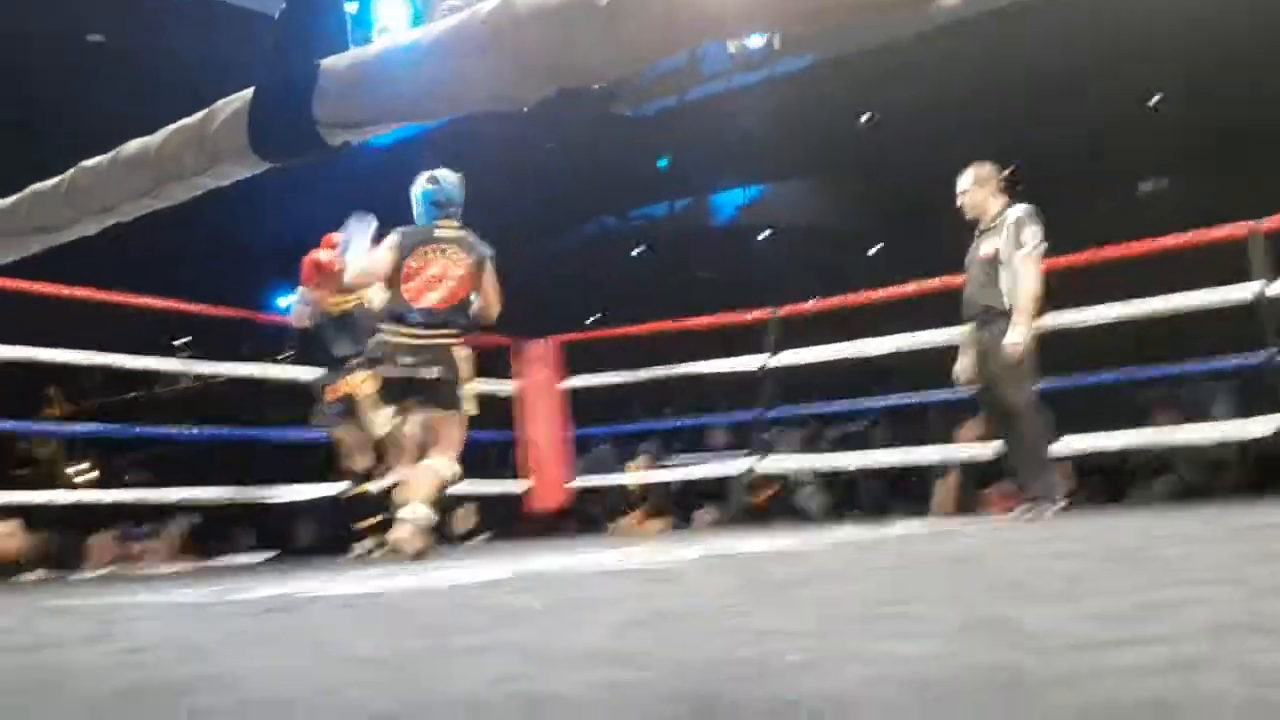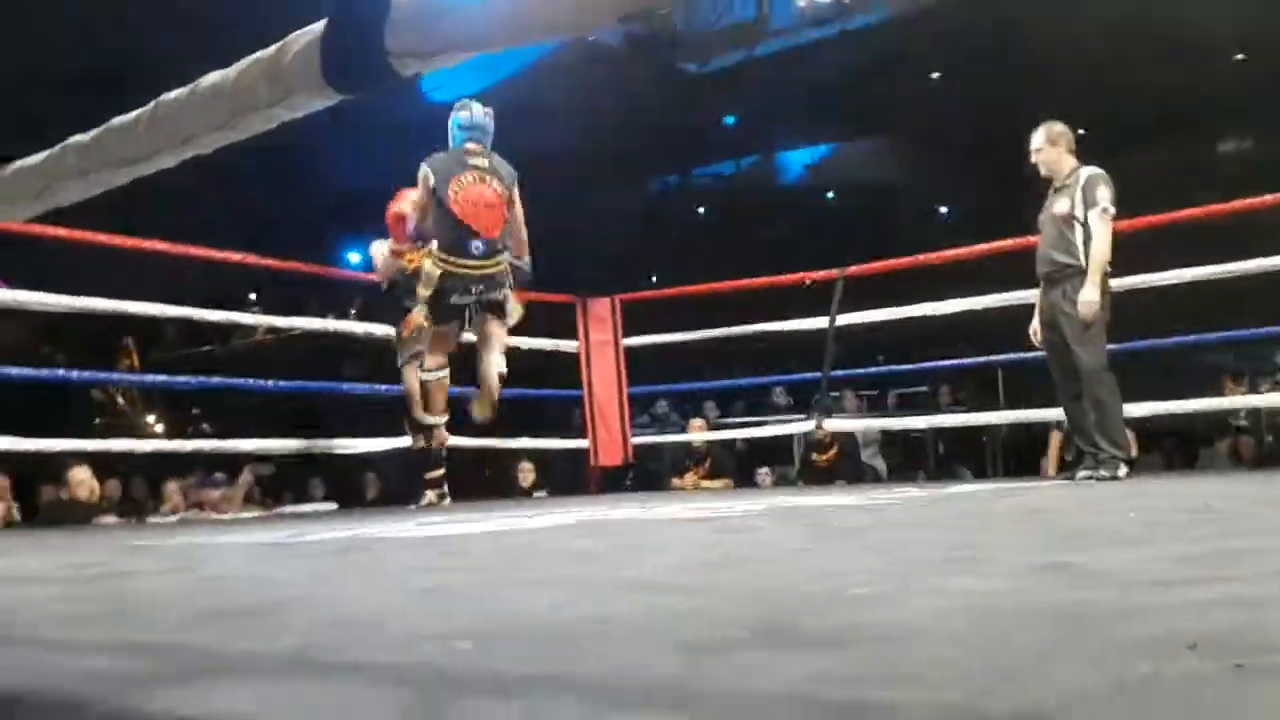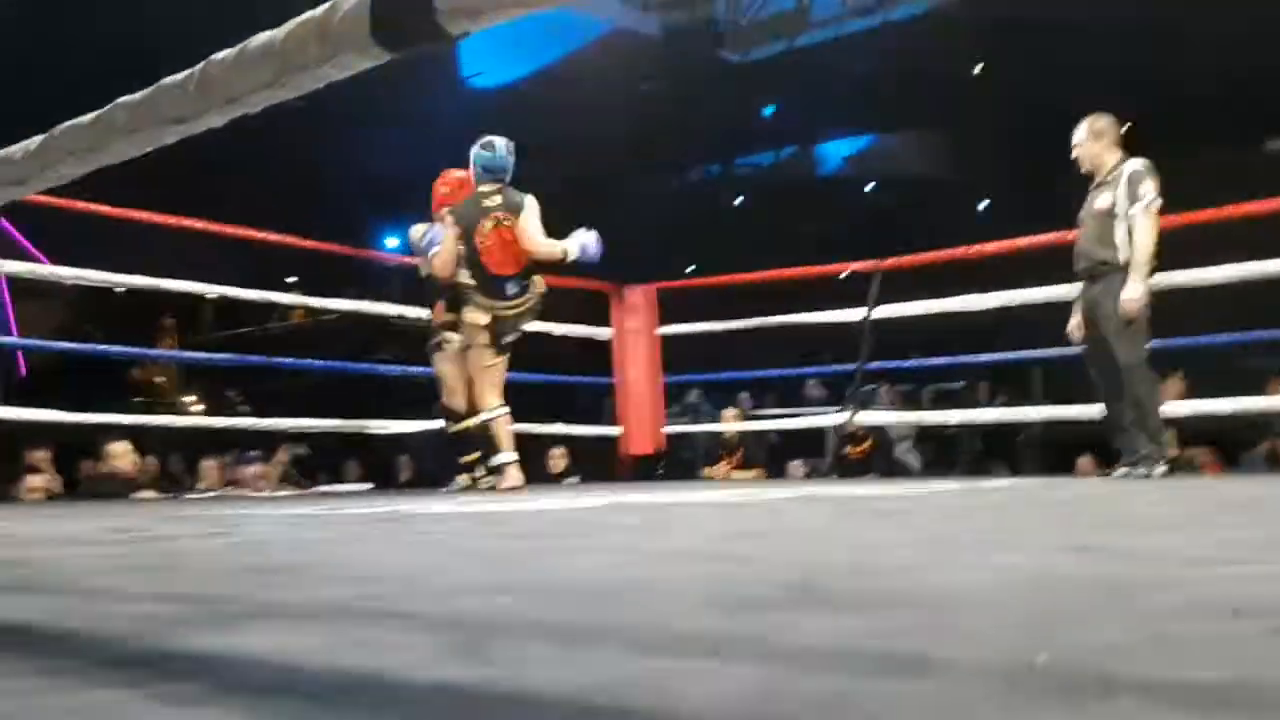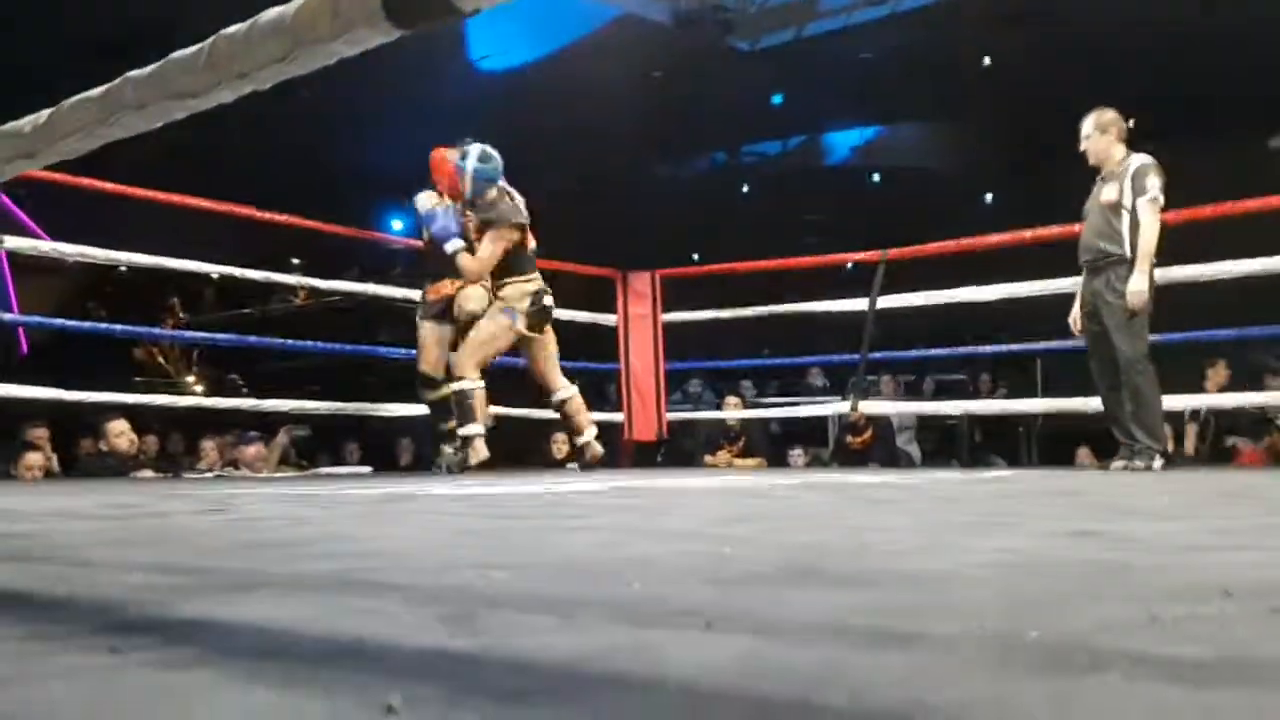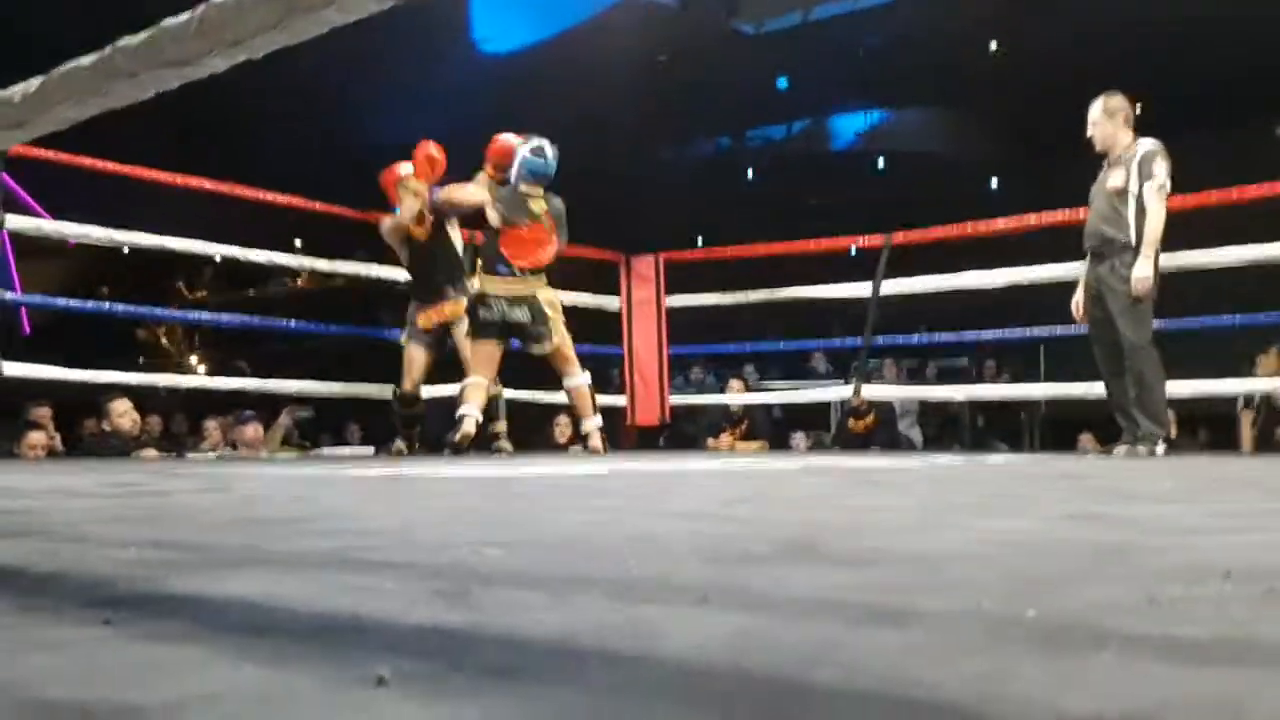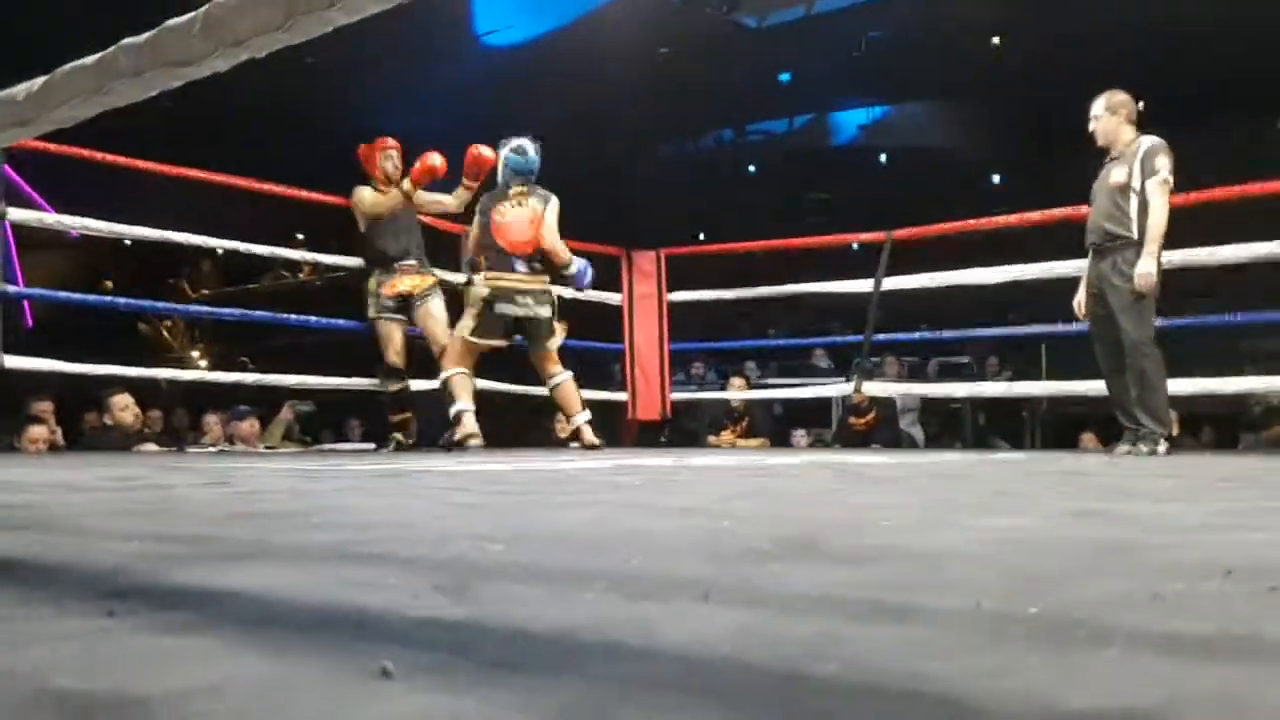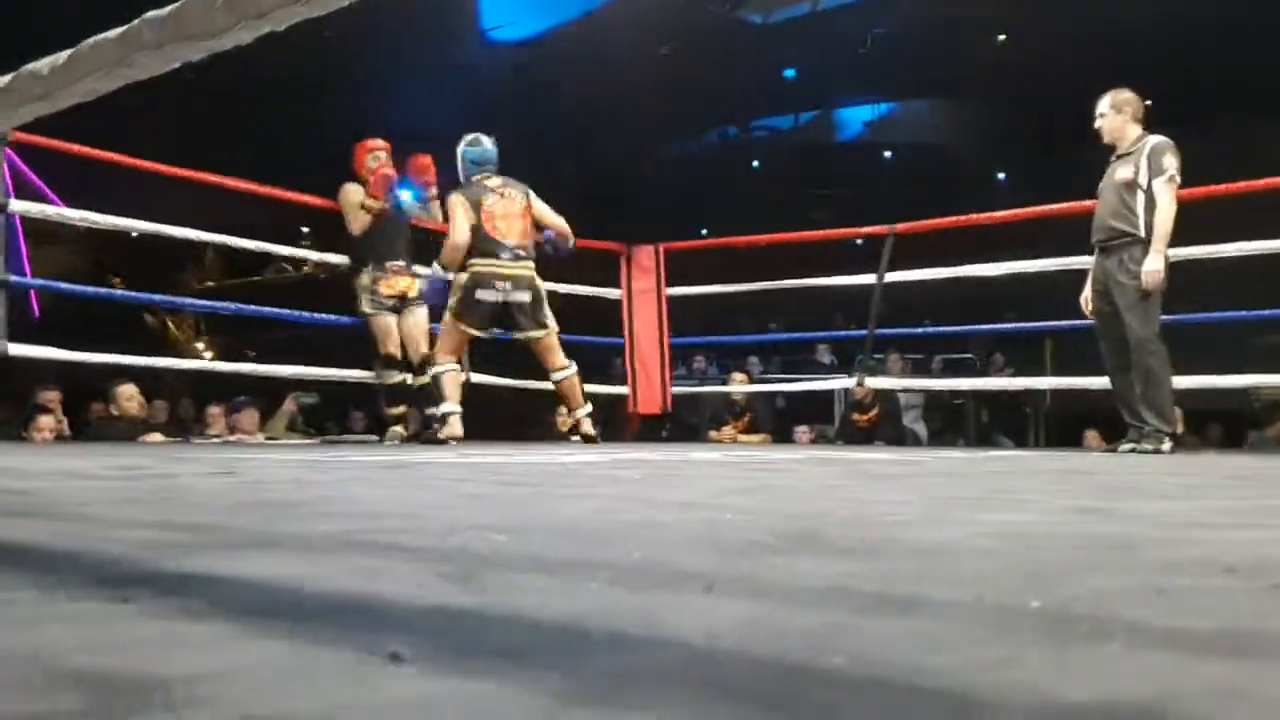
dt=0.2s
person 1, frame 1
left shoulder: (1019, 219)
right shoulder: (981, 235)
left elbow: (1029, 272)
left wrist: (1019, 325)
right wrist: (966, 350)
left hip: (1008, 329)
right hip: (982, 334)
left knee: (1022, 406)
right knee: (998, 414)
left ankle: (1045, 493)
right ankle: (1027, 492)
person 1, frame 2
left shoulder: (1091, 179)
right shoulder: (1053, 194)
left elbow: (1101, 233)
left wrist: (1093, 285)
right wrist: (1039, 308)
left hip: (1079, 288)
right hip: (1052, 293)
left knee: (1092, 368)
right knee: (1066, 379)
left ankle: (1115, 457)
right ankle: (1092, 456)
person 1, frame 3
left shoulder: (1136, 172)
right shoulder: (1096, 188)
left elbow: (1145, 226)
left wrist: (1136, 280)
right wrist: (1079, 305)
left hip: (1120, 284)
right hip: (1093, 289)
left knee: (1132, 365)
right knee: (1104, 373)
left ankle: (1151, 455)
right ankle: (1130, 453)
person 1, frame 4
left shoulder: (1140, 167)
right shoulder: (1101, 182)
left elbow: (1149, 220)
left wrist: (1140, 274)
right wrist: (1079, 298)
left hip: (1122, 277)
right hip: (1094, 281)
left knee: (1132, 359)
right knee: (1105, 367)
left ankle: (1150, 448)
right ankle: (1128, 446)
person 1, frame 5
left shoulder: (1147, 153)
right shoulder: (1106, 169)
left elbow: (1156, 207)
left wrist: (1145, 260)
right wrist: (1083, 283)
left hip: (1127, 263)
right hip: (1099, 268)
left knee: (1137, 345)
right knee: (1108, 354)
left ankle: (1153, 434)
right ankle: (1131, 431)
person 1, frame 6
left shoulder: (1150, 149)
right shoulder: (1109, 165)
left elbow: (1159, 203)
left wrist: (1149, 256)
right wrist: (1085, 281)
left hip: (1129, 259)
right hip: (1100, 264)
left knee: (1138, 343)
right knee: (1109, 351)
left ankle: (1154, 433)
right ankle: (1132, 430)
person 1, frame 7
left shoulder: (1156, 148)
right shoulder: (1115, 164)
left elbow: (1166, 202)
left wrist: (1156, 253)
right wrist: (1092, 277)
left hip: (1135, 257)
right hip: (1106, 262)
left knee: (1144, 340)
right knee: (1115, 350)
left ankle: (1159, 430)
right ankle: (1137, 428)
person 2, frame 1
left shoulder: (402, 237)
right shoulder: (478, 250)
left elbow: (358, 276)
right elbow: (489, 311)
left hip: (398, 349)
right hip: (446, 354)
left knee: (411, 431)
right knee: (445, 451)
left ankle: (408, 511)
right ankle: (413, 524)
person 2, frame 2
left shoulder: (435, 166)
right shoulder: (506, 172)
left elbow: (409, 213)
right elbow: (518, 233)
right wrist: (519, 266)
left hip: (448, 274)
right hip: (492, 274)
left knee: (433, 355)
right knee: (491, 337)
left ankle: (434, 433)
right ankle: (490, 375)
person 2, frame 3
left shoulder: (458, 216)
right shoulder: (524, 203)
left elbow: (442, 271)
right elbow: (537, 248)
left wrist: (444, 248)
right wrist: (573, 248)
left hip: (488, 311)
right hip: (525, 301)
left knee: (488, 393)
left ankle: (509, 468)
person 2, frame 4
left shoulder: (501, 221)
right shoulder: (500, 191)
left elbow: (474, 272)
left wrist: (450, 241)
left hip: (518, 298)
right hip: (529, 294)
left knee: (465, 365)
right knee: (552, 377)
left ankle: (476, 445)
right ankle: (590, 443)
person 2, frame 5
left shoulder: (497, 197)
right shoulder: (557, 208)
left hip: (492, 298)
right hip: (532, 300)
left knee: (479, 372)
right knee: (569, 367)
left ankle: (468, 422)
right ankle: (593, 434)
person 2, frame 6
left shoulder: (487, 202)
right shoulder: (548, 200)
left elbow: (469, 254)
right elbow: (551, 246)
right wrist: (574, 267)
left hip: (495, 293)
right hip: (536, 295)
left knee: (455, 361)
right knee: (551, 368)
left ankle: (466, 422)
right ankle: (585, 430)
person 2, frame 7
left shoulder: (462, 197)
right shoulder: (521, 190)
left elbow: (458, 242)
right elbow: (562, 230)
left wrist: (443, 270)
right wrist: (562, 242)
left hip: (481, 279)
right hip: (523, 281)
left knee: (446, 353)
right knee: (553, 358)
left ankle: (450, 421)
right ankle: (584, 423)
person 3, frame 1
left shoulder: (369, 292)
right shoulder: (313, 294)
right elbow: (299, 322)
right wrist: (311, 290)
left hip: (369, 378)
right hip: (335, 384)
left knee: (383, 437)
right knee: (353, 460)
person 3, frame 2
left shoulder: (436, 246)
right shoulder: (382, 249)
right elbow: (382, 274)
right wrist: (398, 240)
left hip: (441, 325)
right hip: (411, 334)
right knee: (420, 408)
right ankle: (436, 486)
person 3, frame 3
right shoulder: (420, 233)
right elbow: (425, 249)
right wrist: (447, 211)
right hip: (446, 321)
right knee: (454, 398)
right ankle: (469, 466)
person 3, frame 4
right shoulder: (427, 198)
right elbow: (429, 210)
left hip: (472, 287)
right hip: (437, 291)
right knee: (429, 369)
right ankle: (448, 442)
person 3, frame 5
left shoulder: (444, 205)
right shoulder: (390, 224)
right elbow: (403, 224)
right wrist: (421, 181)
left hip: (461, 301)
right hip: (424, 311)
right knee: (409, 387)
left ankle: (499, 433)
right ankle: (407, 438)
person 3, frame 6
left shoulder: (414, 193)
right shoulder: (363, 194)
left elbow: (453, 204)
right elbow: (384, 207)
left wrist: (472, 179)
right wrist: (412, 181)
left hip: (422, 279)
right hip: (387, 284)
left knee: (444, 344)
right knee: (394, 359)
right ankle: (399, 432)
person 3, frame 7
left shoulder: (399, 197)
right shoulder: (352, 191)
left elbow: (434, 219)
right elbow: (356, 226)
left wrist: (429, 188)
right wrist: (376, 196)
left hip: (408, 279)
right hip: (375, 280)
left knee: (421, 353)
right knee: (390, 352)
right ankle: (396, 425)
